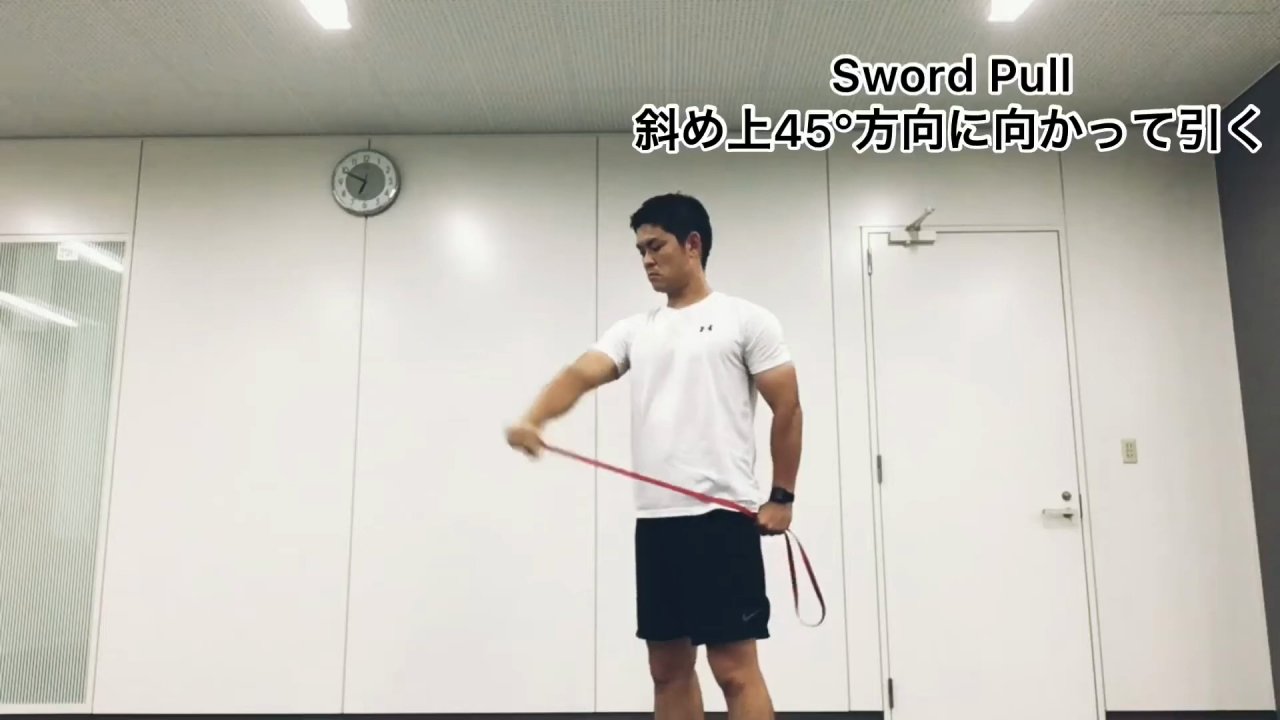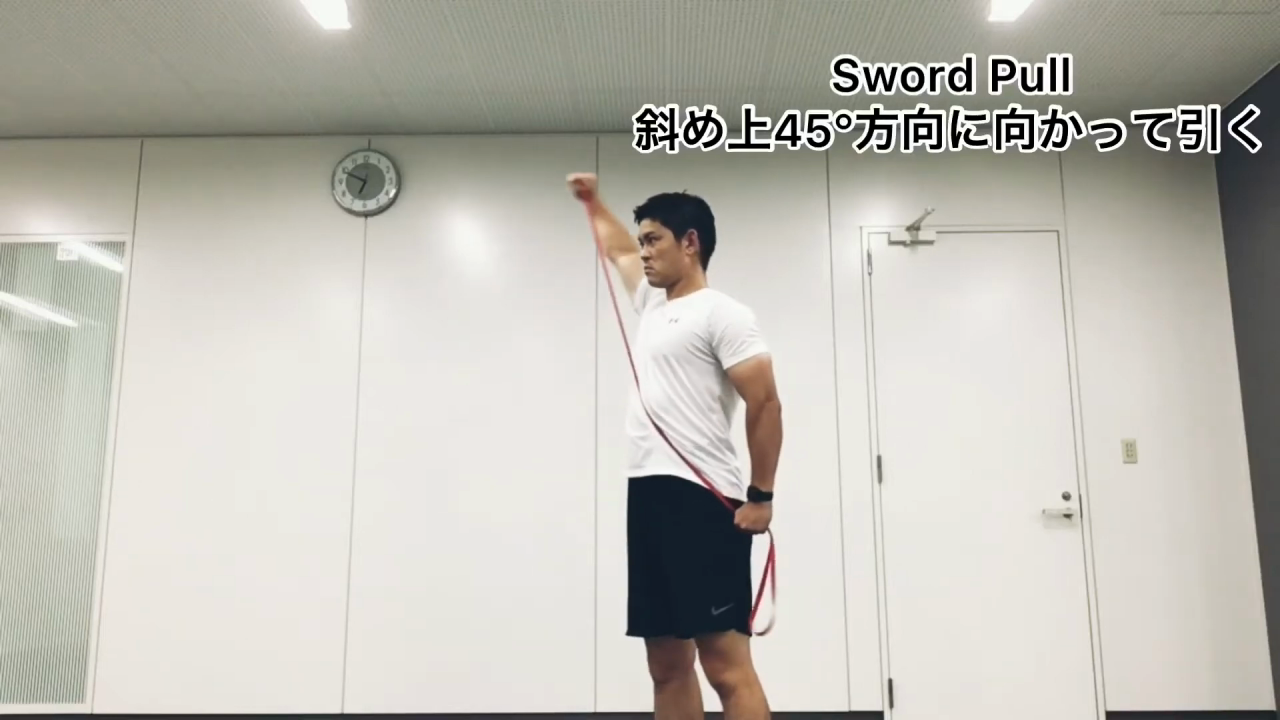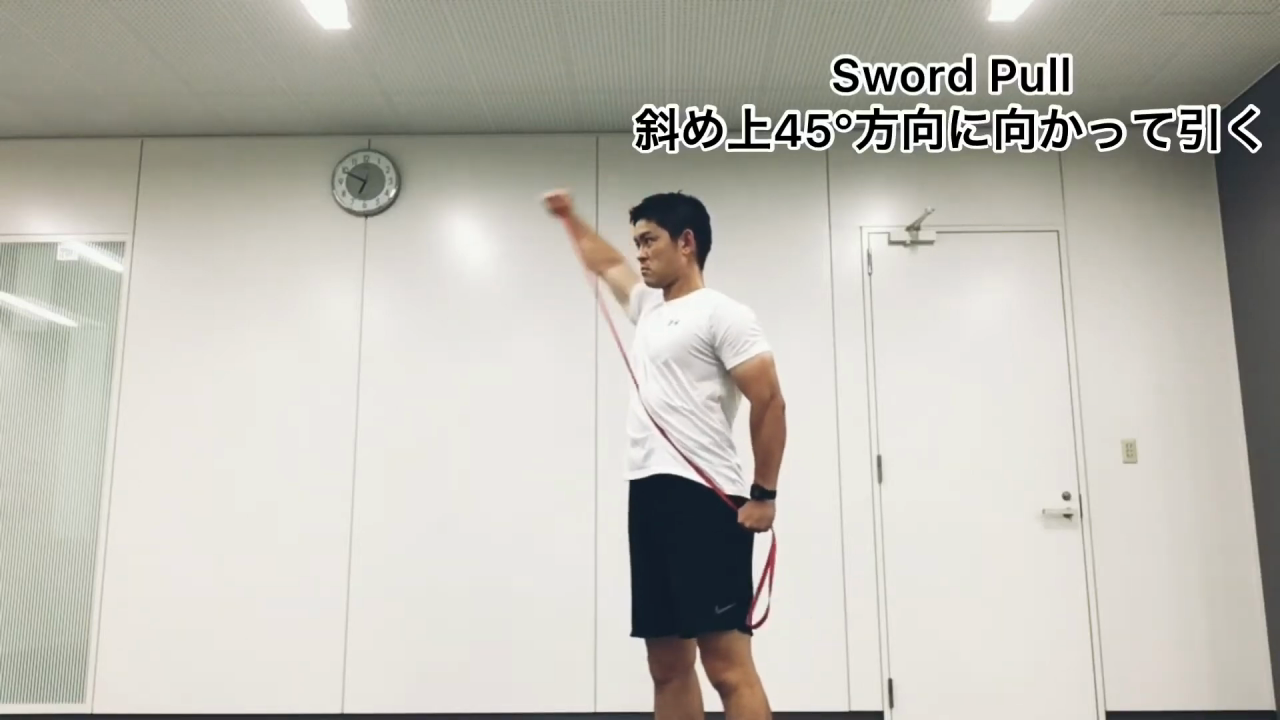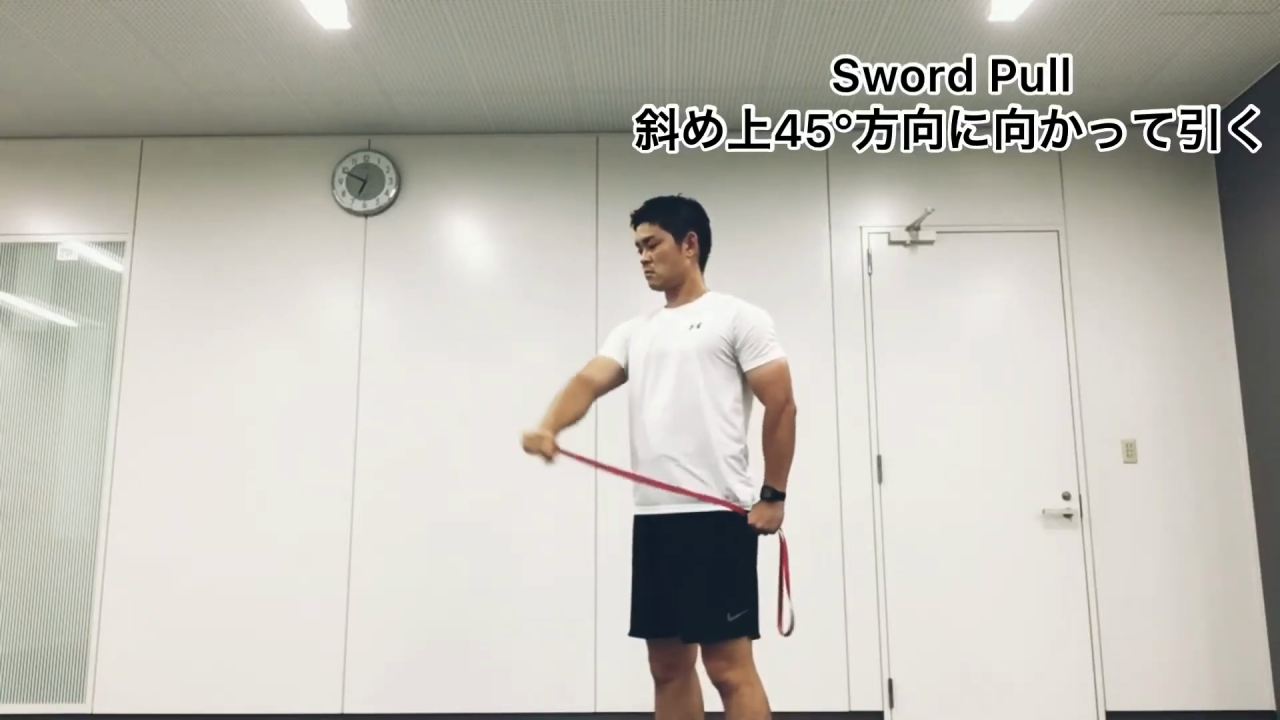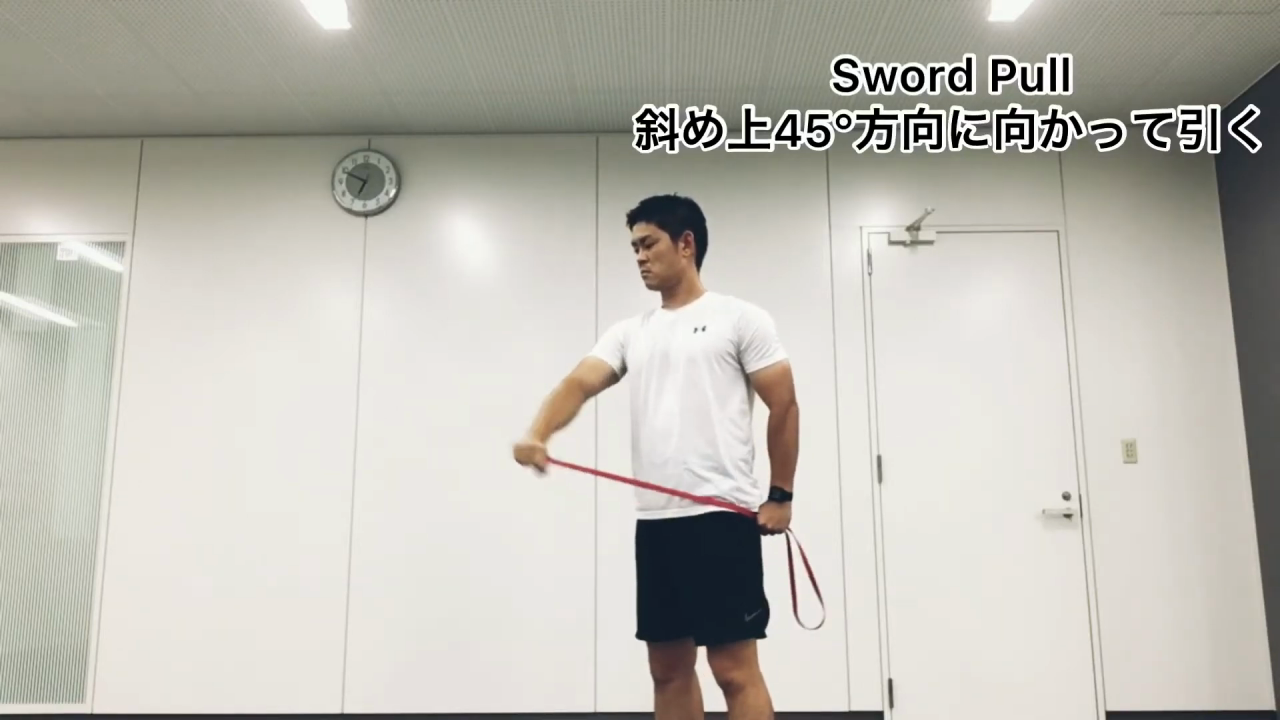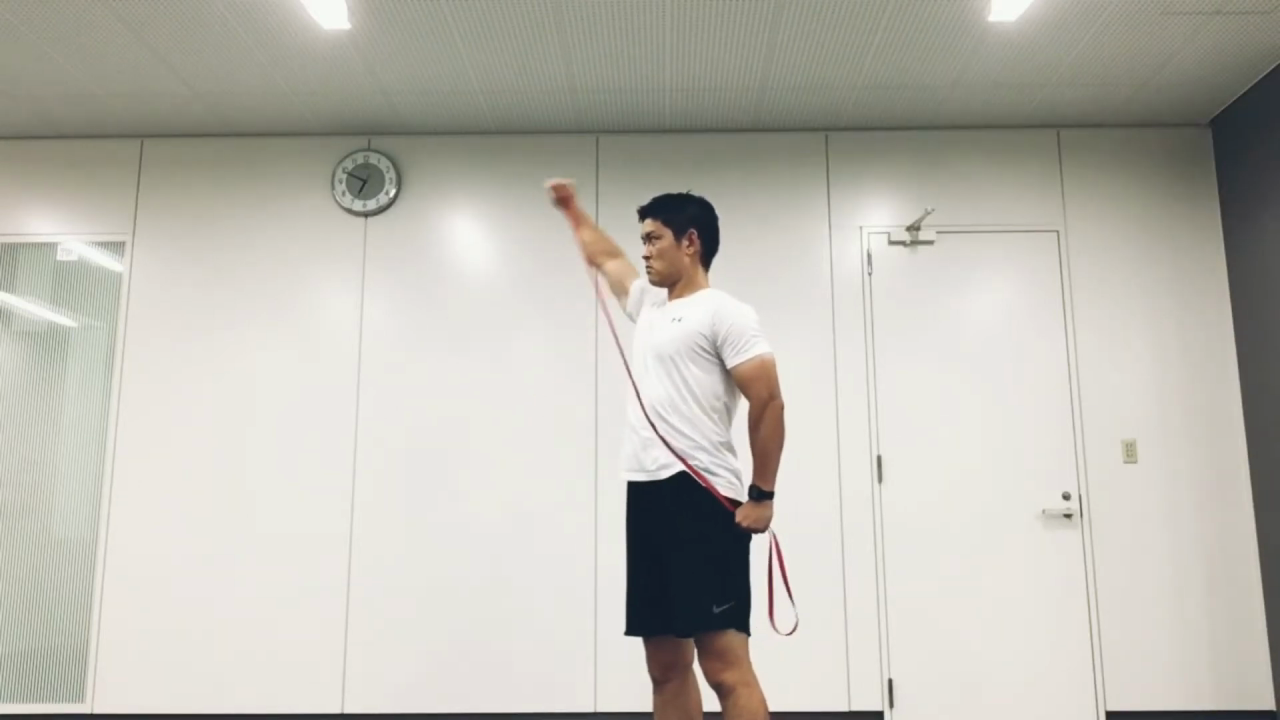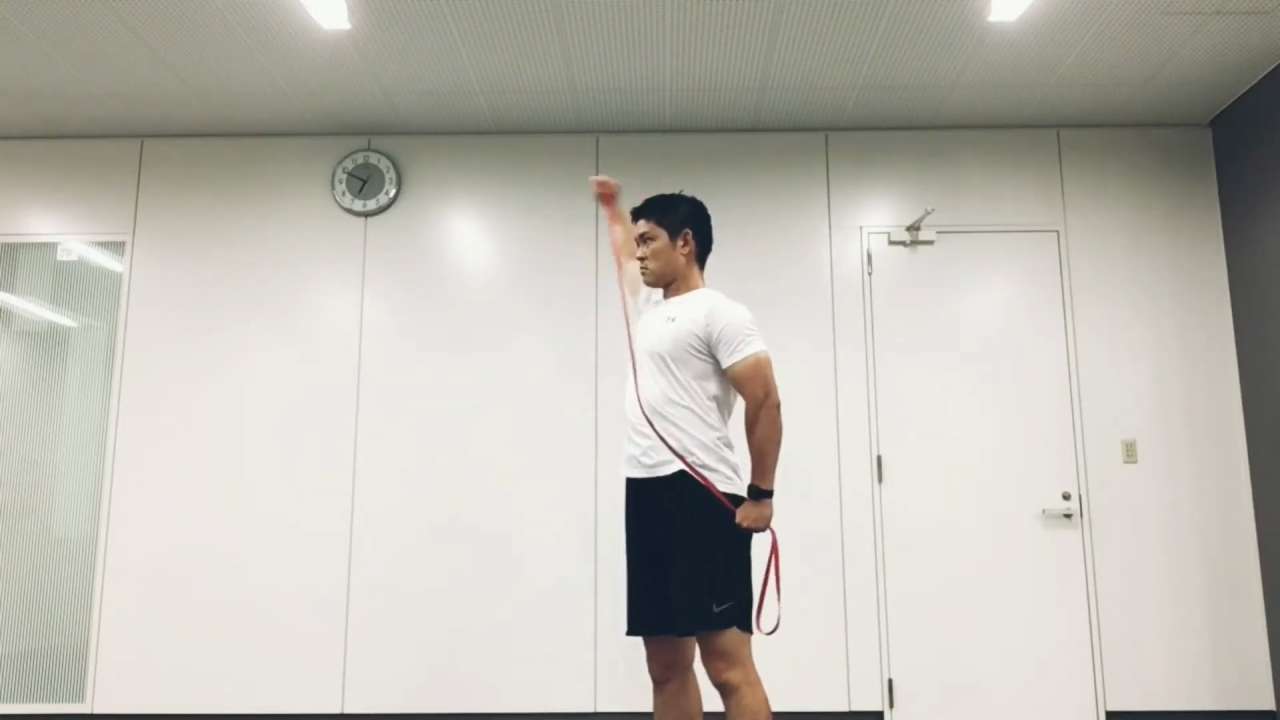
dt=0.7s
person 1, frame 1
left shoulder: (744, 319)
right shoulder: (636, 329)
left elbow: (788, 408)
right elbow: (578, 375)
left wrist: (780, 497)
right wrist: (533, 420)
left hip: (721, 517)
right hip: (656, 518)
left knee: (735, 668)
right knee: (670, 667)
person 1, frame 2
left shoulder: (722, 314)
right shoulder: (653, 304)
left elbow: (765, 404)
right elbow: (617, 251)
left wrist: (760, 497)
right wrist: (592, 201)
left hip: (700, 501)
right hip: (647, 496)
left knee: (726, 664)
right knee: (668, 665)
person 1, frame 3
left shoulder: (719, 313)
right shoulder: (650, 306)
left elbow: (769, 403)
right elbow: (607, 266)
left wrist: (762, 495)
right wrist: (570, 216)
left hip: (702, 500)
right hip: (649, 497)
left knee: (727, 661)
right knee: (668, 662)
person 1, frame 4
left shoulder: (738, 318)
right shoulder: (636, 331)
left elbow: (782, 407)
right elbow: (587, 382)
left wrist: (773, 496)
right wrist: (547, 426)
left hip: (717, 515)
right hip: (653, 516)
left knee: (730, 666)
right knee: (669, 666)
person 1, frame 5
left shoulder: (739, 319)
right shoulder: (631, 332)
left elbow: (785, 406)
right elbow: (578, 385)
left wrist: (780, 496)
right wrist: (537, 433)
left hip: (721, 515)
right hip: (655, 519)
left knee: (735, 669)
right knee: (669, 667)
person 1, frame 6
left shoulder: (723, 314)
right shoulder: (650, 307)
left elbow: (769, 403)
right elbow: (604, 258)
left wrist: (761, 495)
right wrist: (572, 208)
left hip: (701, 501)
right hip: (646, 497)
left knee: (725, 664)
right knee: (666, 664)
person 1, frame 7
left shoulder: (716, 312)
right shoulder: (653, 305)
left elbow: (765, 402)
right elbow: (625, 255)
left wrist: (759, 495)
right wrist: (611, 205)
left hip: (698, 497)
right hip: (646, 496)
left knee: (728, 662)
right knee: (667, 663)
